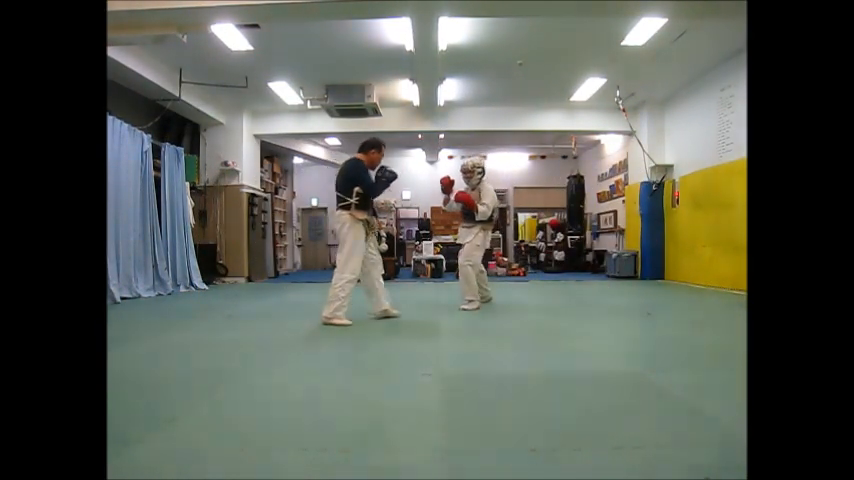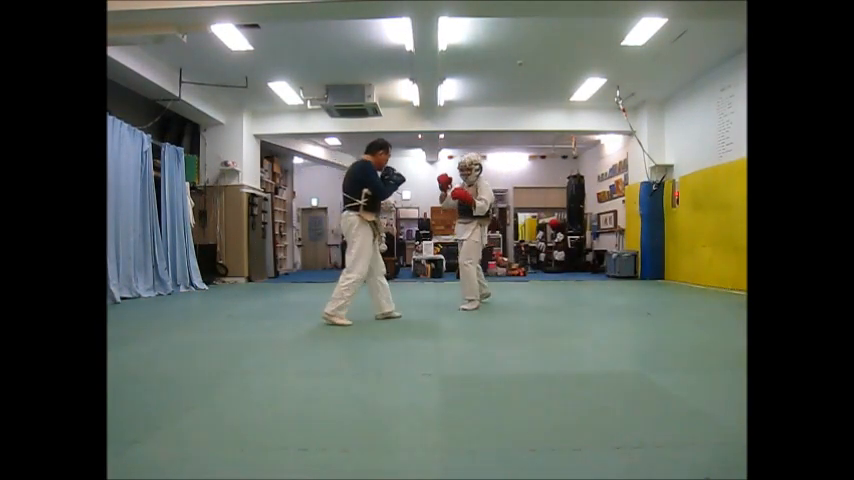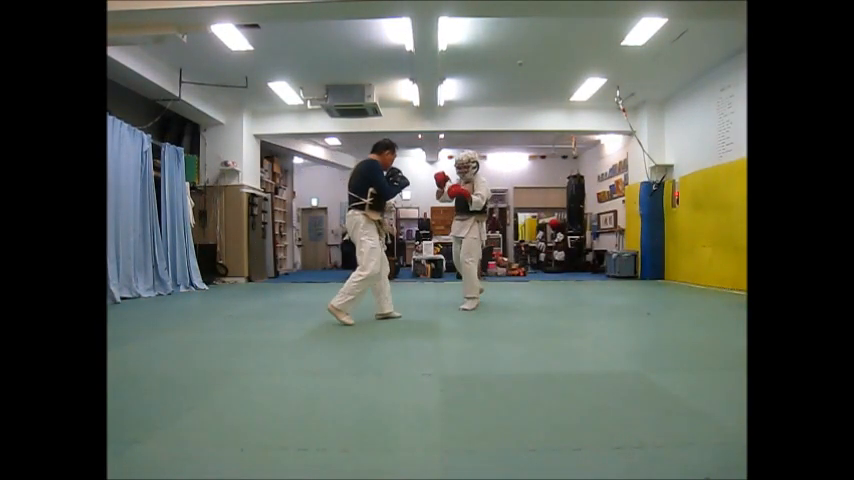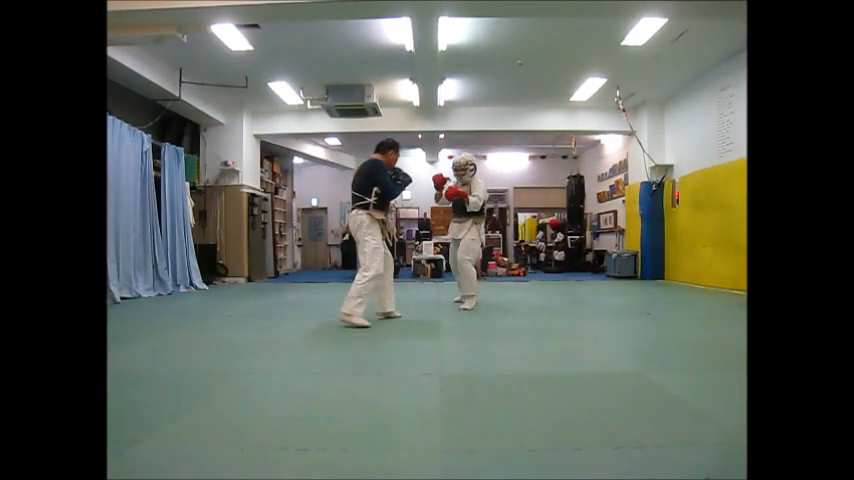
dt=0.1s
person 1, frame 1
left shoulder: (356, 166)
right shoulder: (356, 165)
right elbow: (371, 191)
left wrist: (380, 179)
right wrist: (386, 180)
left hip: (359, 222)
right hip: (351, 221)
left knee: (373, 265)
right knee: (348, 270)
left ankle: (382, 307)
right ankle: (332, 314)
person 1, frame 2
left shoulder: (362, 167)
right shoulder: (366, 166)
right elbow: (381, 194)
left wrist: (385, 179)
right wrist: (395, 181)
left hip: (363, 223)
right hip: (358, 222)
left knee: (377, 268)
right knee: (357, 271)
left ankle: (385, 309)
right ankle: (332, 311)
person 1, frame 3
left shoulder: (366, 166)
right shoulder: (372, 165)
right elbow: (385, 194)
left wrist: (390, 180)
right wrist: (400, 184)
left hip: (367, 222)
right hip: (363, 221)
left knee: (381, 268)
right knee: (370, 268)
left ankle: (385, 309)
right ankle: (339, 305)
person 1, frame 4
left shoulder: (369, 166)
right shoulder: (376, 165)
right elbow: (390, 193)
left wrist: (394, 180)
right wrist: (403, 182)
left hip: (369, 221)
right hip: (366, 220)
left knee: (385, 263)
right knee: (371, 268)
left ankle: (386, 308)
right ankle: (350, 312)
person 2, frame 1
left shoulder: (487, 189)
right shoulder: (466, 190)
left elbow: (485, 212)
right elbow: (450, 207)
left wrist: (471, 203)
right wrist: (447, 193)
left hip: (479, 233)
right hip: (466, 231)
left knee: (465, 263)
right knee: (474, 266)
left ankle: (473, 300)
right ankle: (485, 295)
person 2, frame 2
left shoulder: (483, 185)
right shoulder: (462, 186)
left elbow: (482, 207)
right elbow: (446, 202)
left wrist: (470, 199)
right wrist: (444, 190)
left hip: (476, 229)
right hip: (462, 228)
left knee: (466, 262)
right knee: (472, 262)
left ankle: (472, 299)
right ankle: (483, 291)
person 2, frame 3
left shoulder: (480, 182)
right shoulder: (459, 183)
left elbow: (479, 202)
right elbow: (442, 198)
left wrist: (465, 195)
right wrist: (441, 187)
left hip: (474, 225)
right hip: (460, 224)
left knee: (467, 259)
right knee: (458, 260)
left ankle: (472, 298)
right ankle: (476, 288)
person 2, frame 4
left shoulder: (477, 184)
right shoulder: (454, 185)
left elbow: (476, 203)
right elbow: (440, 202)
left wrist: (462, 195)
right wrist: (439, 189)
left hip: (472, 227)
right hip: (457, 226)
left knee: (464, 259)
right knee: (455, 262)
left ankle: (470, 297)
right ankle: (465, 292)
